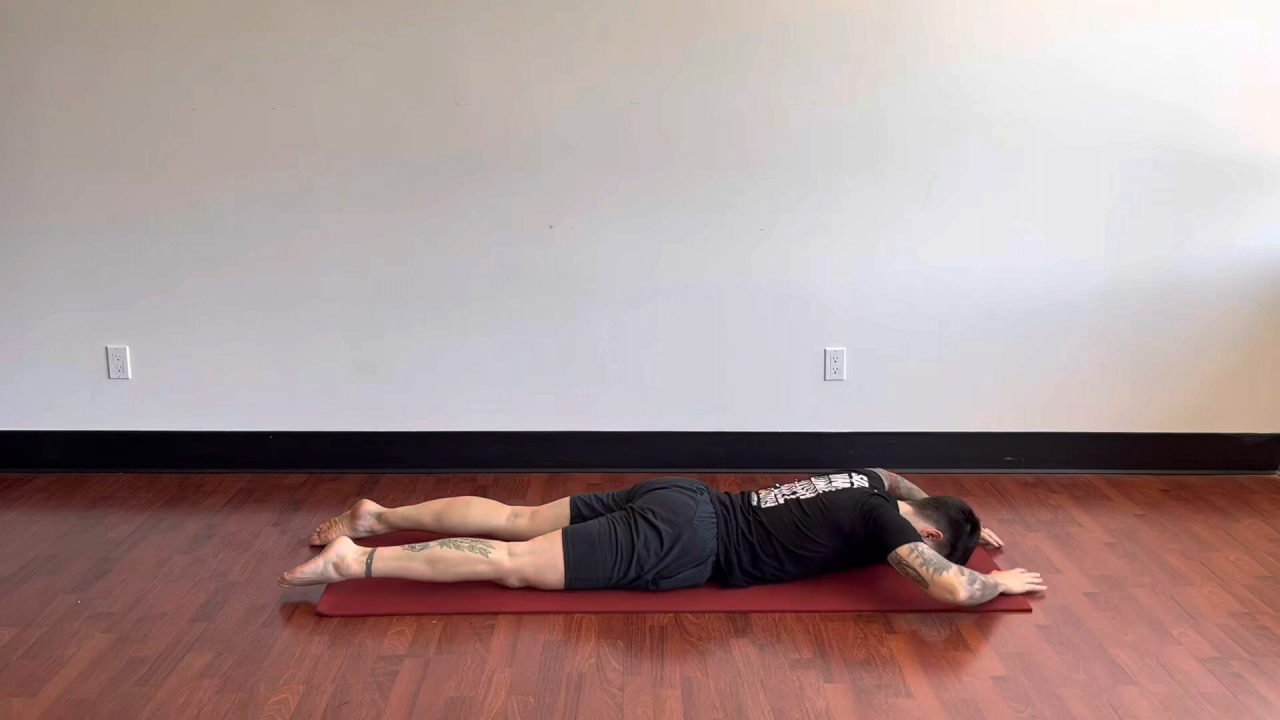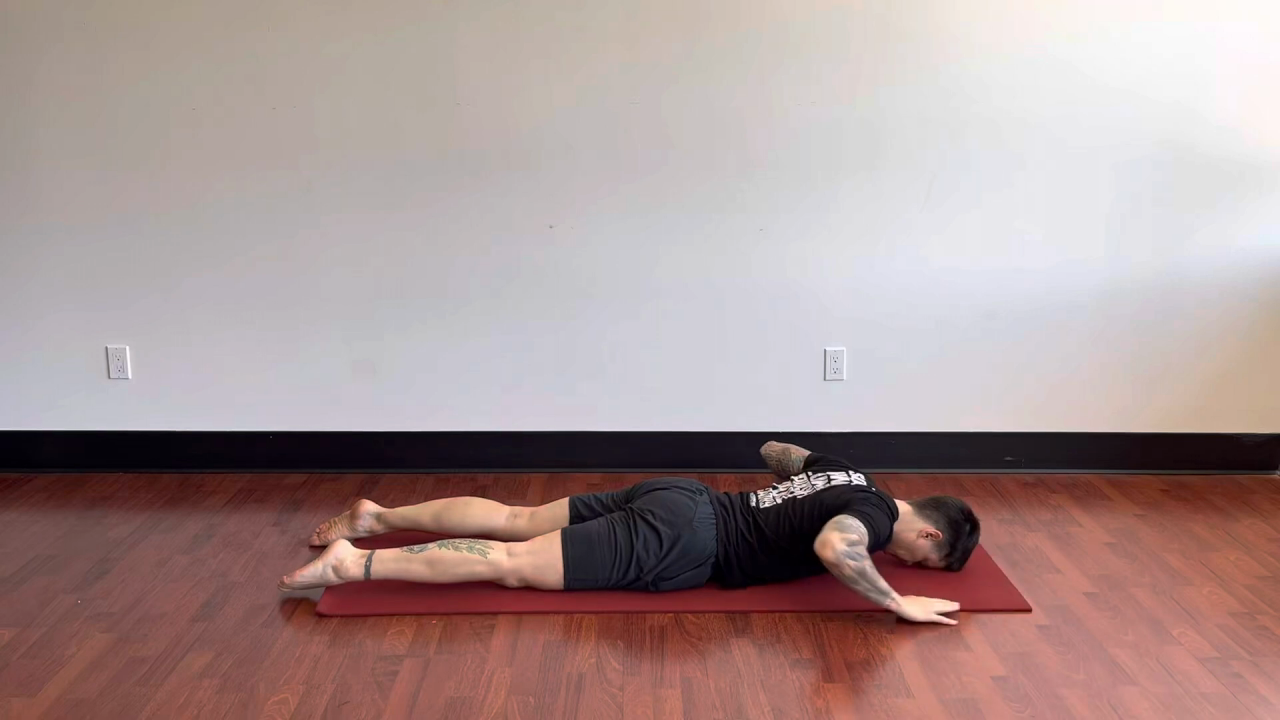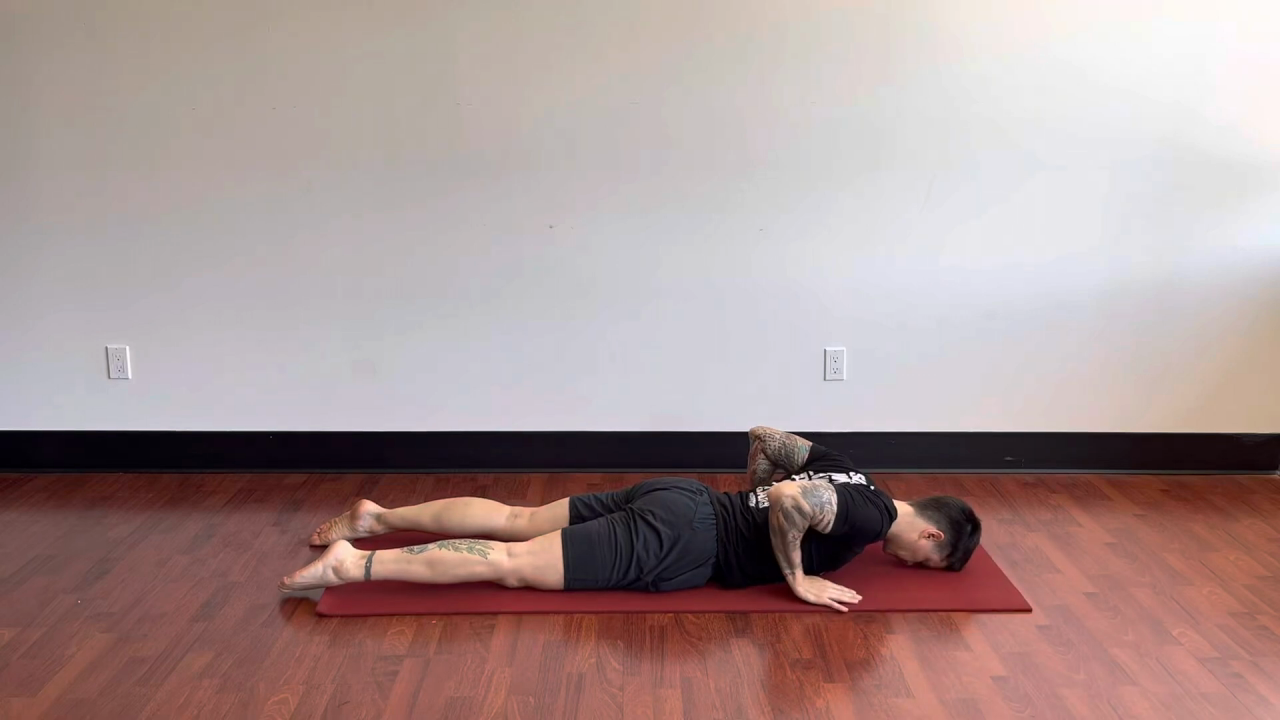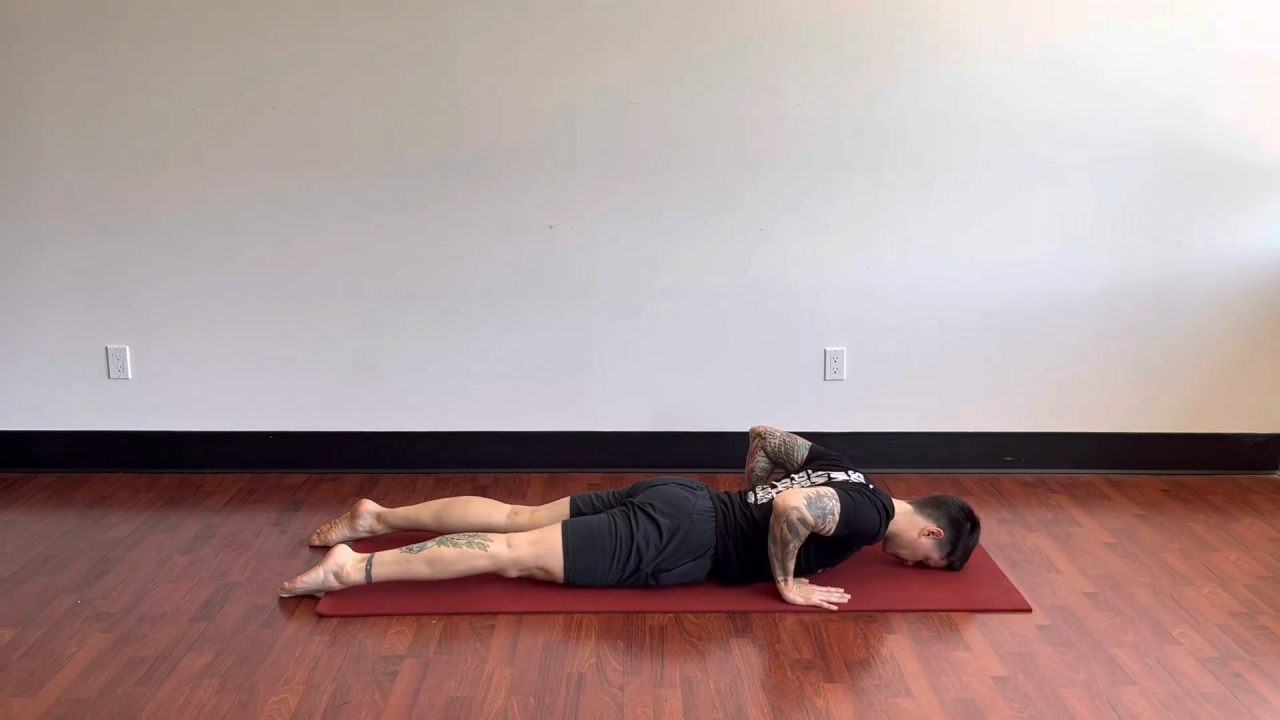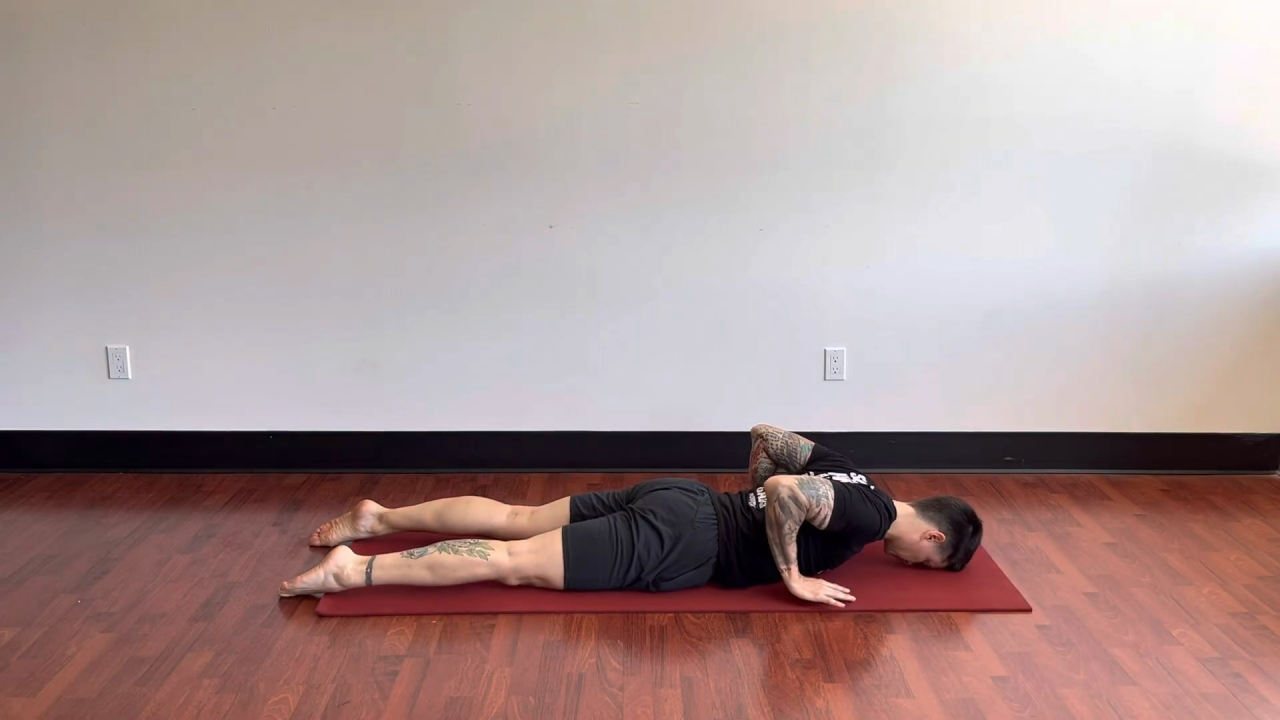
dt=0.4s
person 1, frame 1
left shoulder: (865, 483)
right shoulder: (881, 518)
right elbow: (952, 587)
left wrist: (962, 522)
right wrist: (1003, 581)
left hip: (680, 501)
right hip: (682, 543)
left knee: (514, 523)
right knee: (516, 565)
left ankle: (378, 515)
right ankle: (357, 561)
person 1, frame 2
left shoulder: (850, 476)
right shoulder: (876, 515)
left elbow: (773, 448)
right elbow: (831, 548)
right wrist: (901, 603)
left hip: (674, 500)
right hip: (677, 544)
left knee: (514, 521)
right knee: (513, 565)
left ankle: (376, 516)
right ankle: (354, 562)
person 1, frame 3
left shoulder: (845, 471)
right shoulder: (869, 514)
left elbow: (763, 436)
right elbow: (787, 497)
right wrist: (797, 577)
left hip: (675, 500)
right hip: (675, 543)
left knee: (514, 524)
right knee: (513, 565)
left ankle: (375, 515)
right ankle: (354, 565)
person 1, frame 4
left shoulder: (845, 473)
right shoulder: (870, 514)
left elbow: (763, 434)
right elbow: (792, 508)
right wrist: (784, 583)
left hip: (674, 500)
right hip: (676, 538)
left knee: (517, 519)
right knee: (517, 556)
left ankle: (377, 516)
right ankle: (354, 568)
person 1, frame 5
left shoulder: (845, 472)
right shoulder: (867, 513)
left elbow: (766, 435)
right elbow: (784, 488)
right wrist: (792, 576)
left hip: (676, 499)
right hip: (677, 543)
left knee: (515, 521)
right knee: (515, 564)
left ankle: (378, 517)
right ankle: (353, 571)
